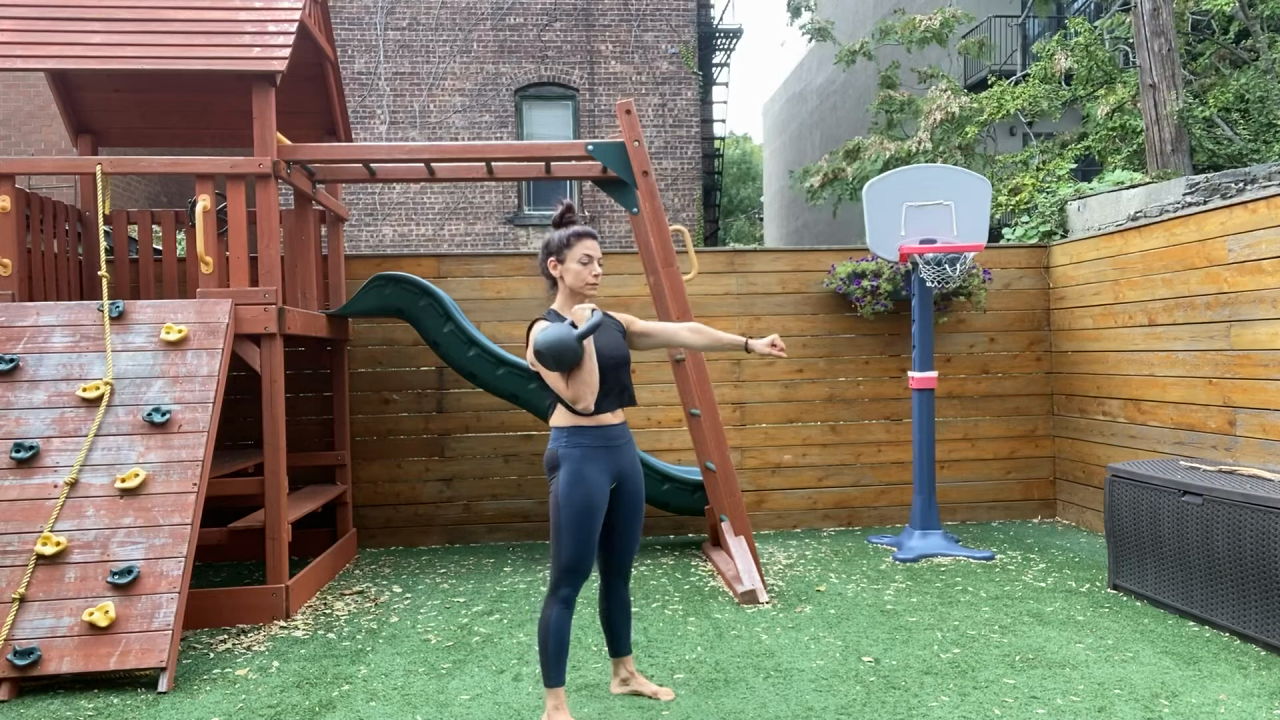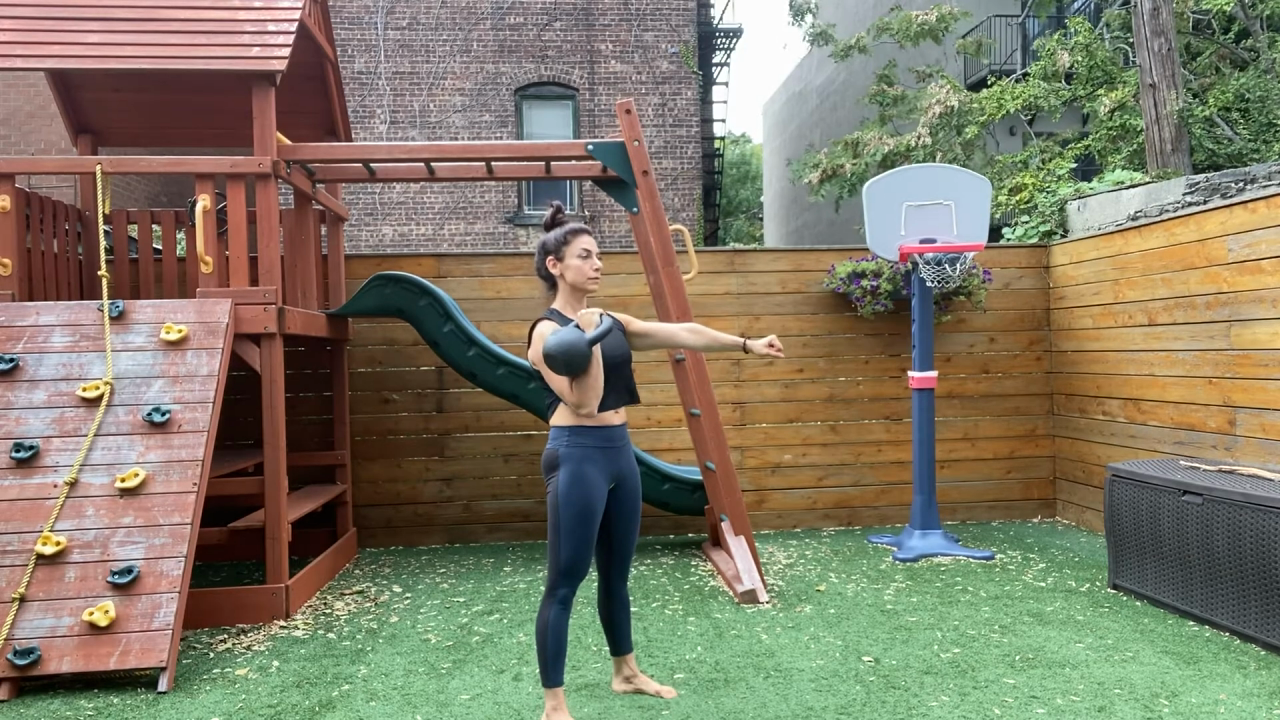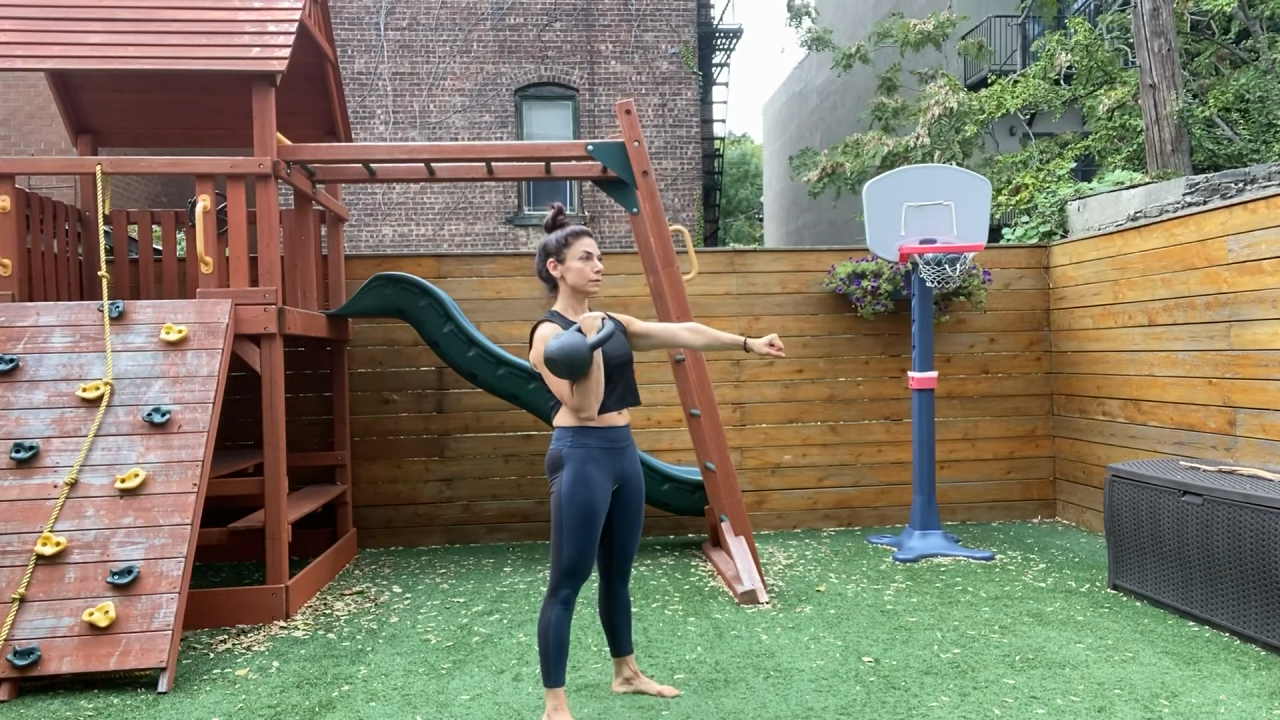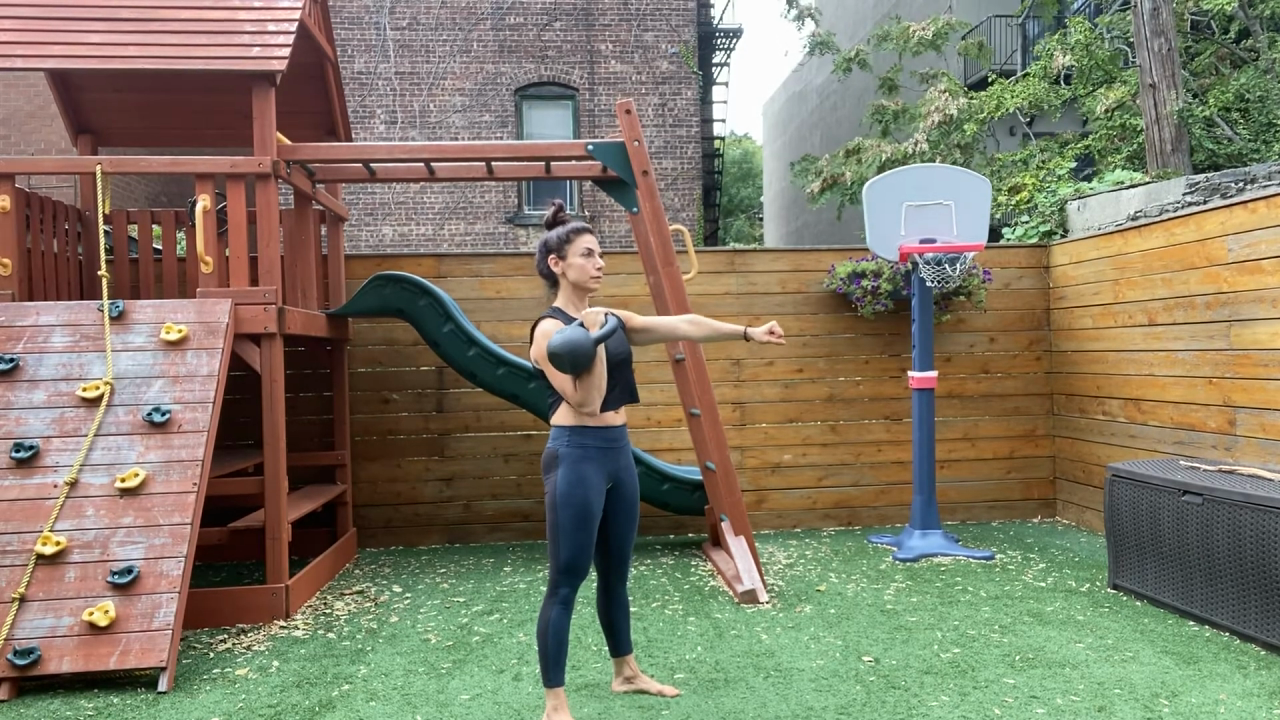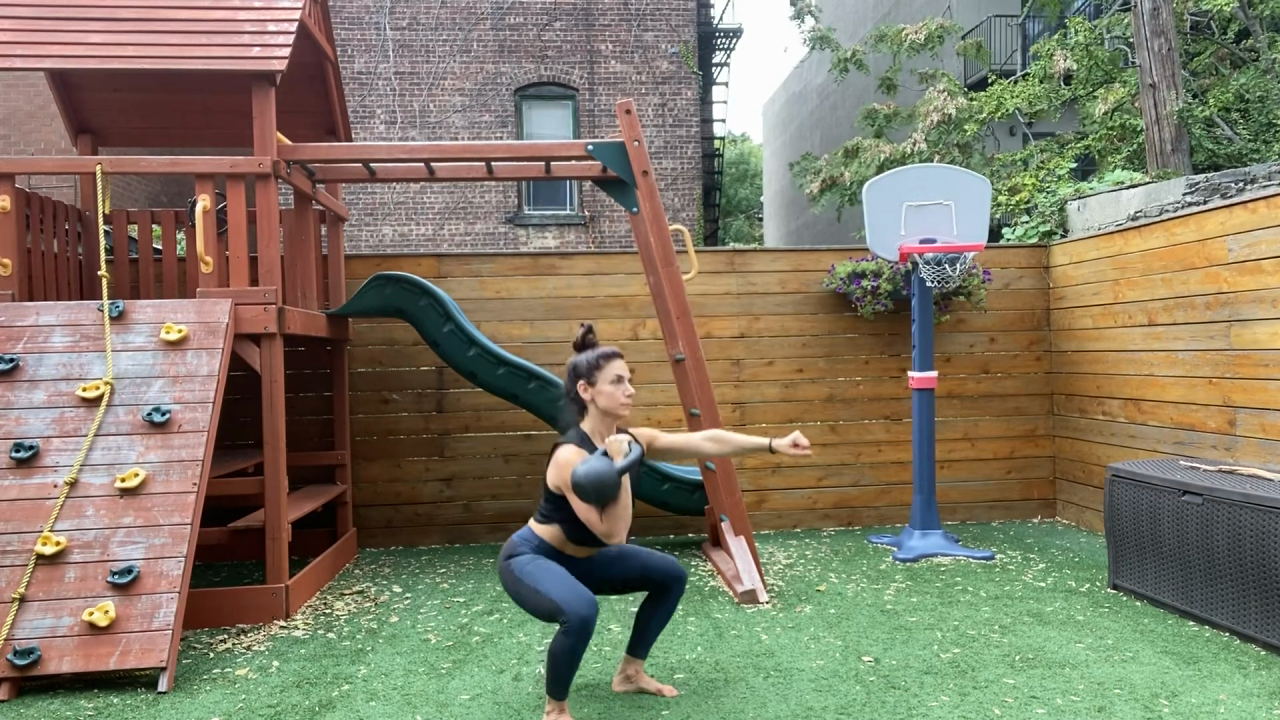
dt=1s
person 1, frame 1
left shoulder: (614, 323)
right shoulder: (545, 332)
left elbow: (684, 333)
right elbow: (581, 400)
left wrist: (749, 344)
right wrist: (581, 334)
left hip: (621, 449)
right hip: (579, 455)
left knee: (619, 573)
right knee: (568, 581)
left ankle: (624, 672)
person 1, frame 2
left shoulder: (612, 322)
right shoulder: (548, 332)
left elbow: (682, 334)
right elbow: (585, 402)
left wrist: (746, 344)
right wrist: (588, 338)
left hip: (619, 451)
right hip: (577, 456)
left knee: (617, 572)
right knee: (564, 582)
left ankle: (626, 671)
person 1, frame 3
left shoulder: (613, 323)
right shoulder: (549, 334)
left elbow: (684, 334)
right elbow: (585, 406)
left wrist: (747, 343)
right wrist: (590, 343)
left hip: (623, 451)
right hip: (581, 456)
left knee: (618, 574)
right knee: (567, 582)
left ankle: (626, 672)
person 1, frame 4
left shoulder: (611, 319)
right shoulder: (549, 330)
left elbow: (683, 326)
right elbow: (587, 403)
left wrist: (747, 333)
right wrist: (593, 338)
left hip: (617, 453)
right hip: (576, 456)
left knee: (616, 574)
right knee: (566, 582)
left ankle: (626, 671)
person 1, frame 5
left shoulder: (631, 440)
right shoulder: (570, 456)
left elbow: (707, 441)
right elbow: (614, 534)
left wrist: (774, 444)
right wrist: (619, 467)
left hip: (582, 557)
right hip: (530, 558)
left knee: (670, 575)
right knee: (580, 611)
left ankle: (630, 672)
